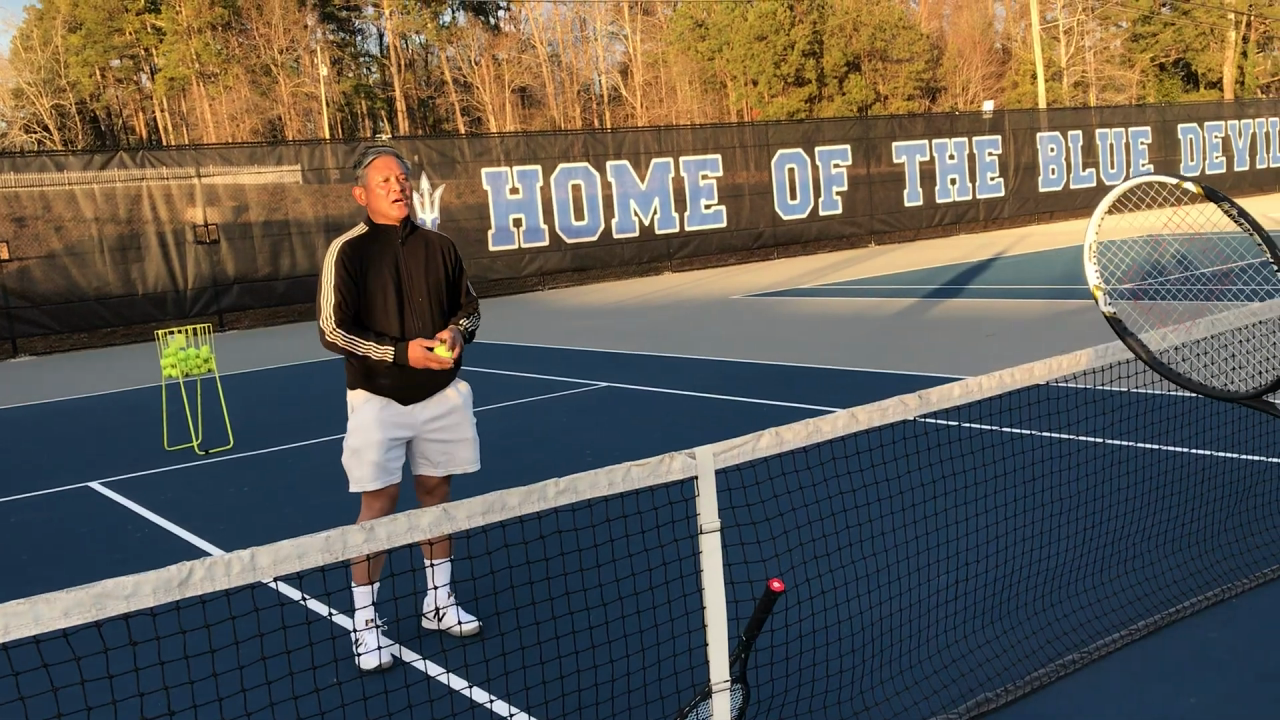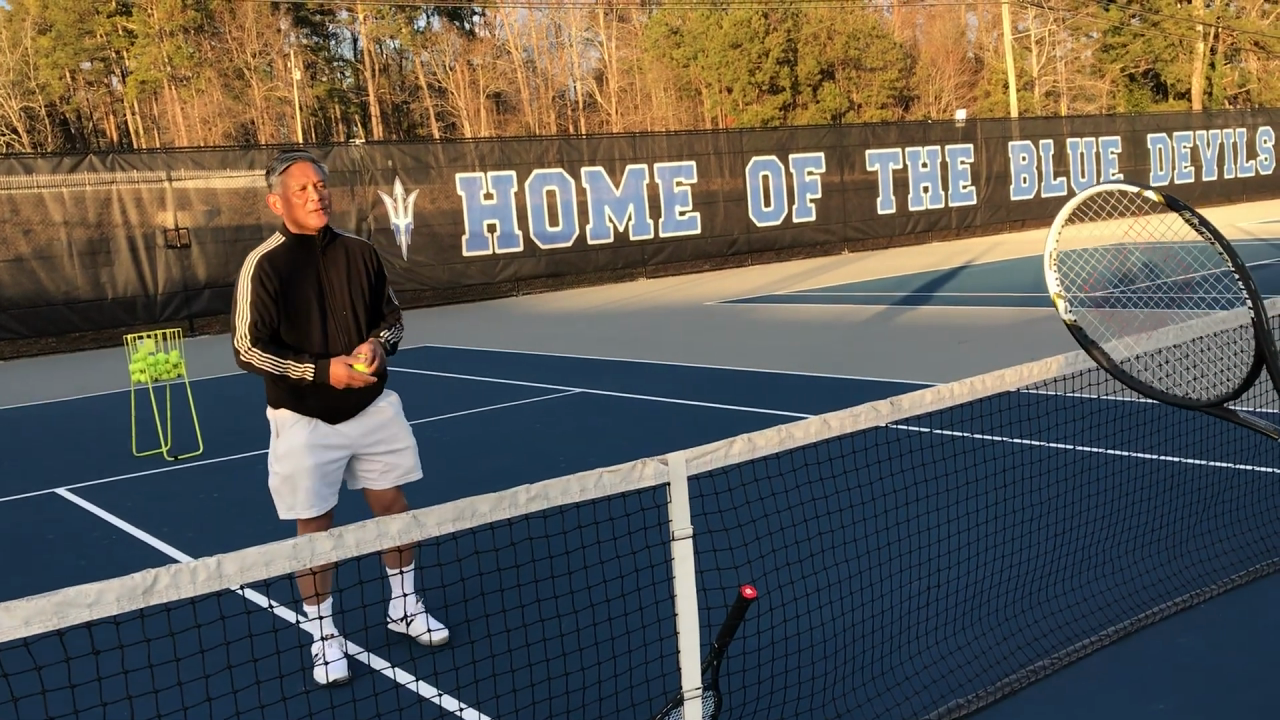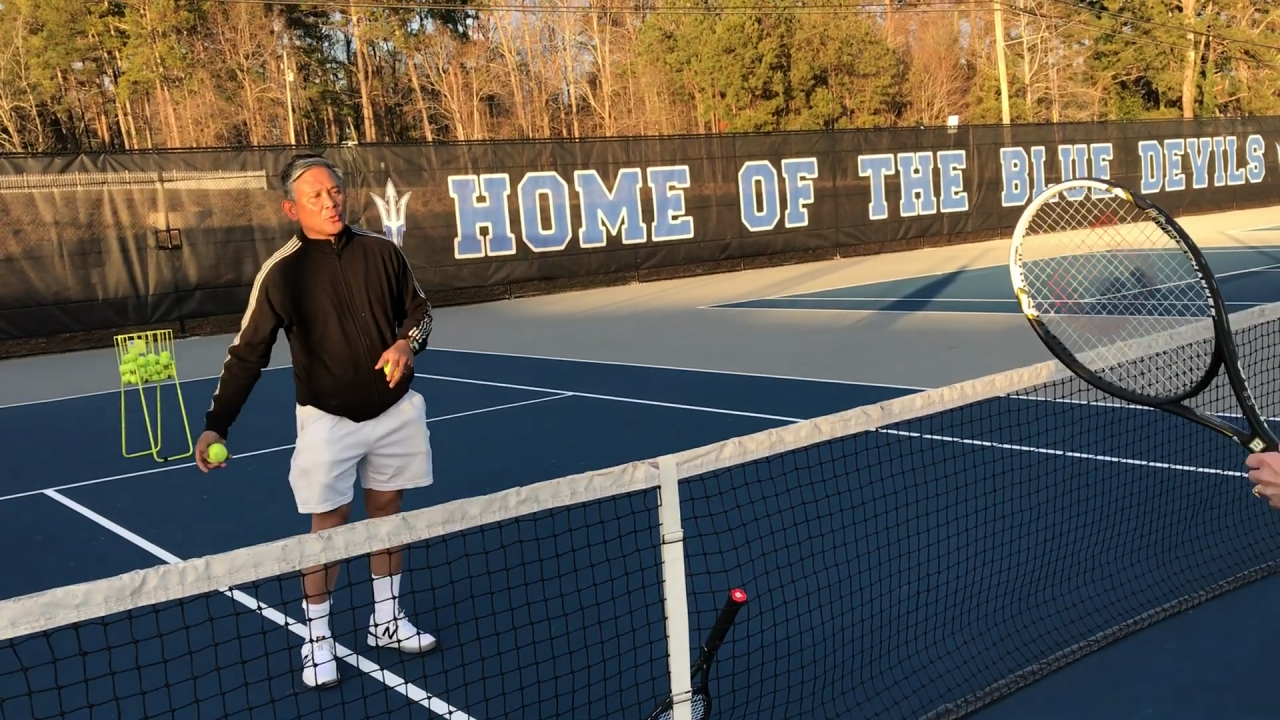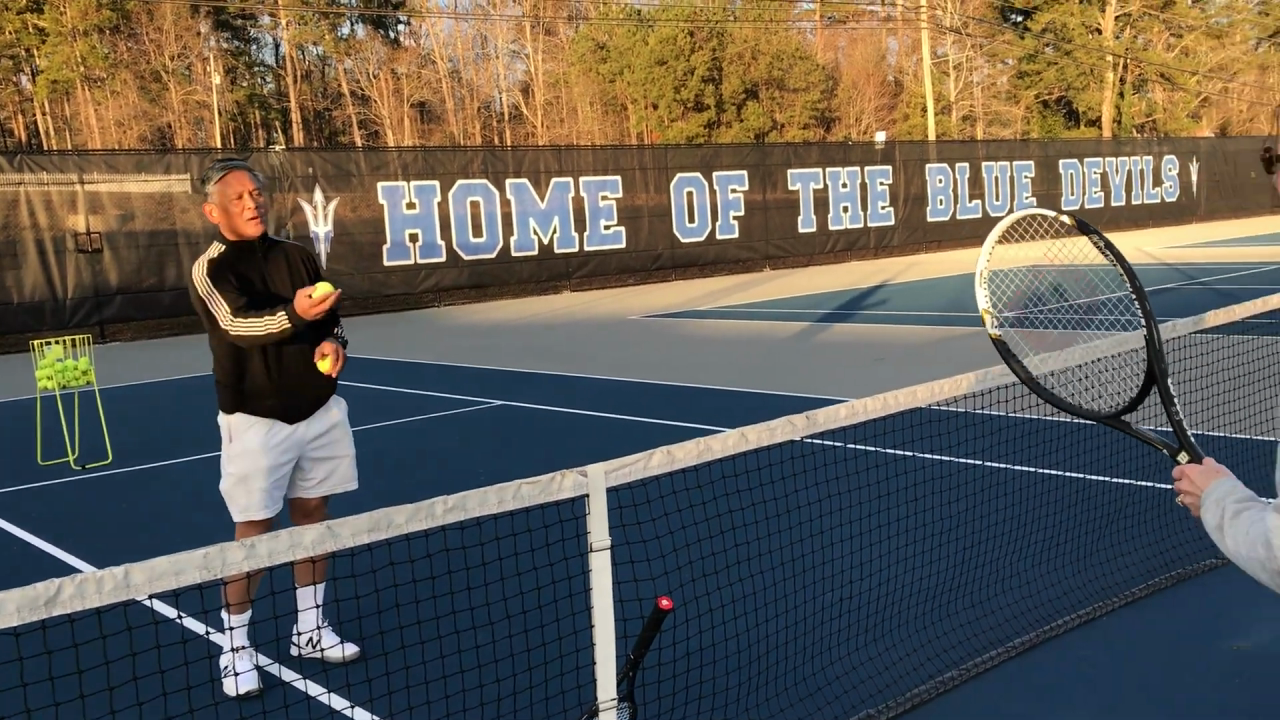
dt=0.7s
person 1, frame 1
left shoulder: (439, 246)
right shoulder: (347, 252)
left elbow: (468, 305)
right elbow: (332, 331)
left wrist: (457, 332)
right wrist: (400, 352)
left hip: (441, 393)
right hip: (378, 398)
left knee: (435, 494)
right knee: (377, 504)
left ankle: (439, 602)
right ankle: (365, 622)
person 1, frame 2
left shoulder: (361, 252)
right shoulder: (264, 265)
left elbow: (391, 316)
right elbow: (249, 350)
left wrist: (378, 344)
right wrist: (321, 370)
left hip: (372, 406)
right hip: (305, 421)
left knee: (392, 504)
right knee: (314, 527)
left ankle: (405, 607)
right ankle: (324, 637)
person 1, frame 3
left shoulder: (382, 251)
right shoulder: (282, 273)
left elbow: (419, 310)
right elbow: (247, 354)
left wrist: (408, 343)
right wrist: (217, 424)
left hip: (395, 409)
right hip: (328, 419)
left knee: (386, 511)
right knee: (327, 527)
left ankle: (387, 619)
right ankle: (317, 638)
person 1, frame 4
left shoulder: (298, 256)
right shoulder: (211, 269)
left elbow: (329, 316)
right elbow: (237, 325)
left wrist: (334, 341)
right wrist: (295, 315)
left hip: (319, 411)
right hip: (256, 421)
left knee: (312, 516)
right knee: (254, 532)
left ankle: (310, 628)
right ankle: (236, 646)
